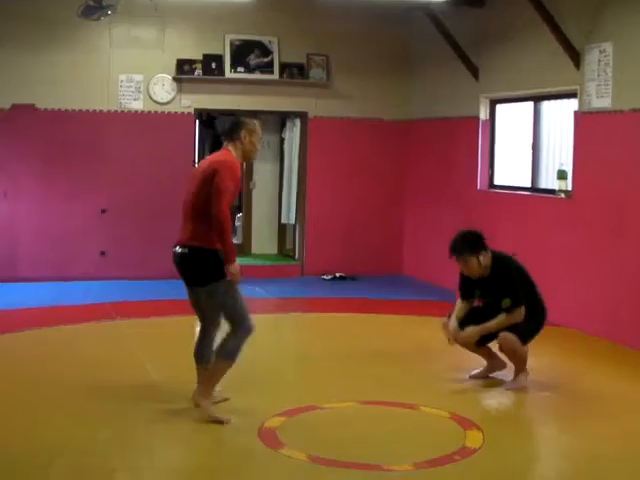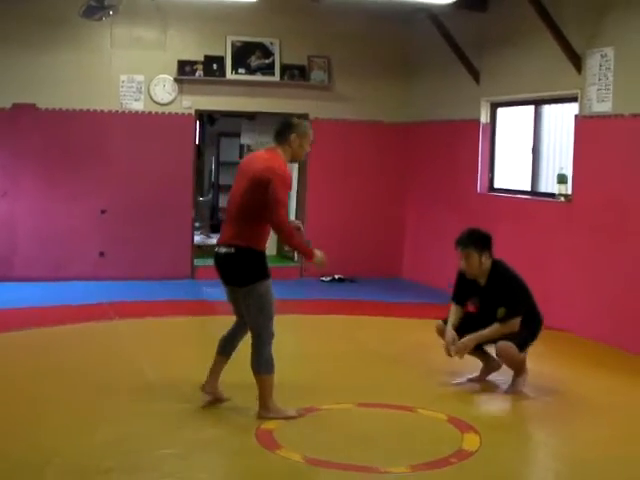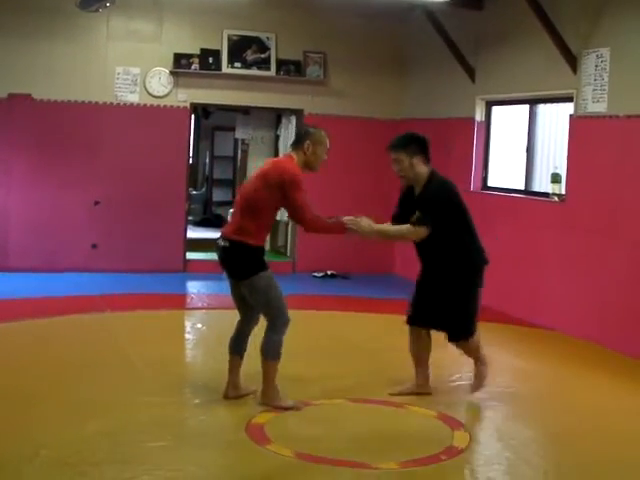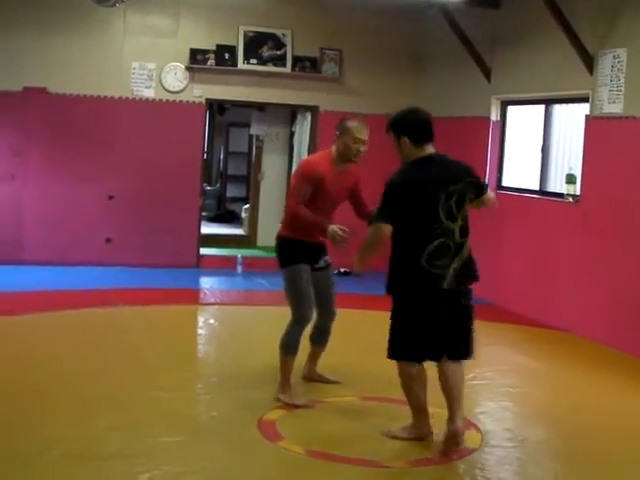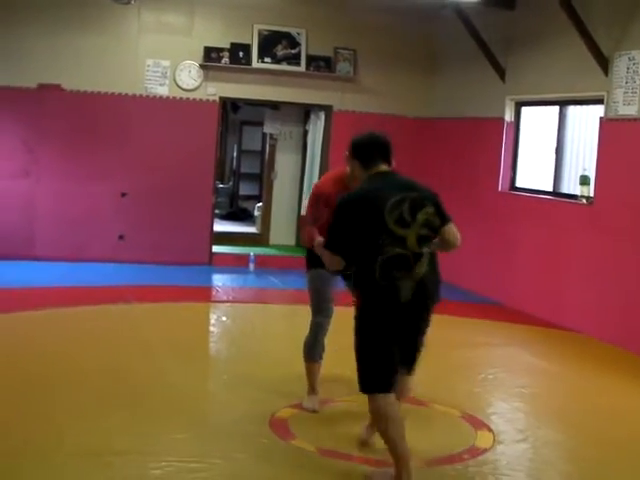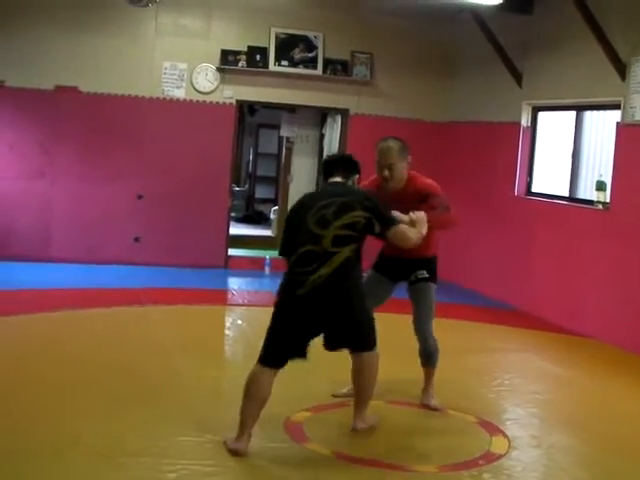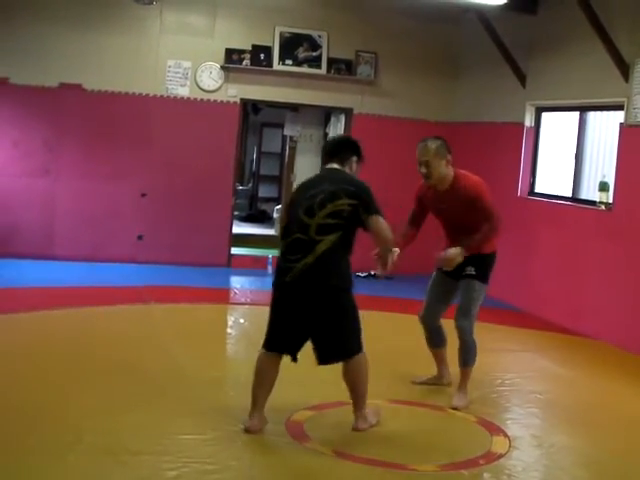
dt=0.7s
person 1, frame 1
left shoulder: (210, 162)
right shoulder: (228, 165)
right elbow: (219, 214)
left wrist: (223, 255)
right wrist: (231, 259)
left hip: (187, 252)
right hip: (202, 256)
left knee: (210, 325)
right knee: (242, 326)
left ankle: (204, 391)
right ankle: (204, 395)
person 1, frame 2
left shoulder: (252, 160)
right shoulder: (277, 171)
right elbow: (278, 222)
left wrist: (290, 226)
right wrist: (310, 253)
left hip: (226, 251)
right hip: (246, 257)
left knee: (245, 322)
right knee: (263, 334)
left ankle: (212, 382)
right ankle: (267, 406)
person 1, frame 3
left shoulder: (277, 168)
right shoulder: (289, 172)
left elbow: (298, 216)
right elbow: (306, 220)
left wrist: (339, 223)
right wrist: (344, 226)
left hip: (232, 247)
right hip: (244, 251)
left knee: (249, 317)
right knee: (278, 319)
left ankle: (233, 385)
right ankle: (270, 392)
person 1, frame 4
left shoulder: (352, 174)
right shoulder: (312, 167)
left elbow: (362, 210)
right elbow: (294, 208)
right wrist: (327, 228)
left hip: (318, 248)
right hip: (293, 245)
left knee: (328, 313)
right knee: (303, 315)
left ankle: (311, 369)
right ankle: (284, 388)
person 1, frame 5
right shoulder: (326, 187)
right elbow: (310, 227)
right wrist: (320, 242)
right hip: (323, 256)
right knee: (321, 321)
right ankle: (312, 391)
person 1, frame 6
left shoulder: (425, 188)
right shoulder: (371, 188)
left elbow: (448, 218)
left wrist: (409, 220)
left hip: (421, 262)
right hip: (389, 258)
left knee: (423, 330)
left ankle: (428, 390)
person 1, frame 7
left shoulder: (472, 186)
right shoulder: (425, 191)
left elbow: (493, 227)
right elbow: (413, 224)
left wrist: (463, 251)
right wrist: (397, 249)
left hip: (479, 256)
right hip: (452, 255)
left knee: (463, 323)
right knee: (428, 317)
left ankle: (463, 388)
right ankle: (442, 373)
person 2, frame 1
left shoulder: (508, 270)
right shoulder: (469, 270)
left elbow: (516, 315)
right elbow: (464, 300)
left wrist: (479, 331)
right wrist: (453, 320)
left hip: (527, 313)
left knee: (506, 339)
right knee: (457, 329)
left ankle: (521, 371)
right ankle: (494, 361)
person 2, frame 2
left shoulder: (506, 280)
right shoulder: (465, 274)
left elbow: (511, 324)
right elbow: (457, 305)
left wrist: (472, 340)
right wrist: (450, 329)
left hip: (521, 322)
right hip: (489, 318)
left knee: (504, 348)
right knee: (442, 329)
left ankle: (520, 372)
right ankle: (490, 363)
person 2, frame 3
left shoulder: (439, 191)
right shoulder: (410, 192)
left elbow: (416, 232)
right elbow: (396, 225)
left wrist: (372, 229)
right wrist: (366, 226)
left hip: (464, 268)
right hip: (435, 267)
left knee: (460, 334)
right knee: (417, 324)
left ankle: (479, 362)
right ankle: (421, 382)
person 2, frame 4
left shoulder: (401, 182)
right shoulder: (460, 171)
left elbow: (380, 232)
right elbow: (489, 201)
left wrist: (362, 253)
left hip: (417, 283)
right hip: (457, 279)
left knee: (407, 356)
right knee: (450, 355)
left ankle: (421, 424)
right ankle: (456, 422)
person 2, frame 5
left shoulder: (352, 200)
right shoulder: (424, 193)
left elbow: (335, 261)
right elbow: (453, 241)
left wrist: (321, 245)
left hip: (379, 300)
right hip: (421, 297)
left knee: (378, 387)
right knee: (401, 369)
right ankle: (376, 428)
person 2, frame 6
left shoulder: (302, 204)
right shoulder: (363, 200)
right elbow: (407, 240)
right wrist: (421, 223)
left hip: (296, 294)
right hip: (342, 295)
left knee: (268, 363)
right knee: (365, 348)
left ankle: (242, 438)
right ankle: (361, 416)
person 2, frame 7
left shoulder: (302, 190)
right shoulder: (356, 188)
right elbow: (383, 235)
right wrist: (386, 254)
left hip: (287, 279)
right hip: (328, 284)
left knee: (272, 349)
right knee: (351, 351)
left ankle: (255, 416)
right ankle: (362, 415)
